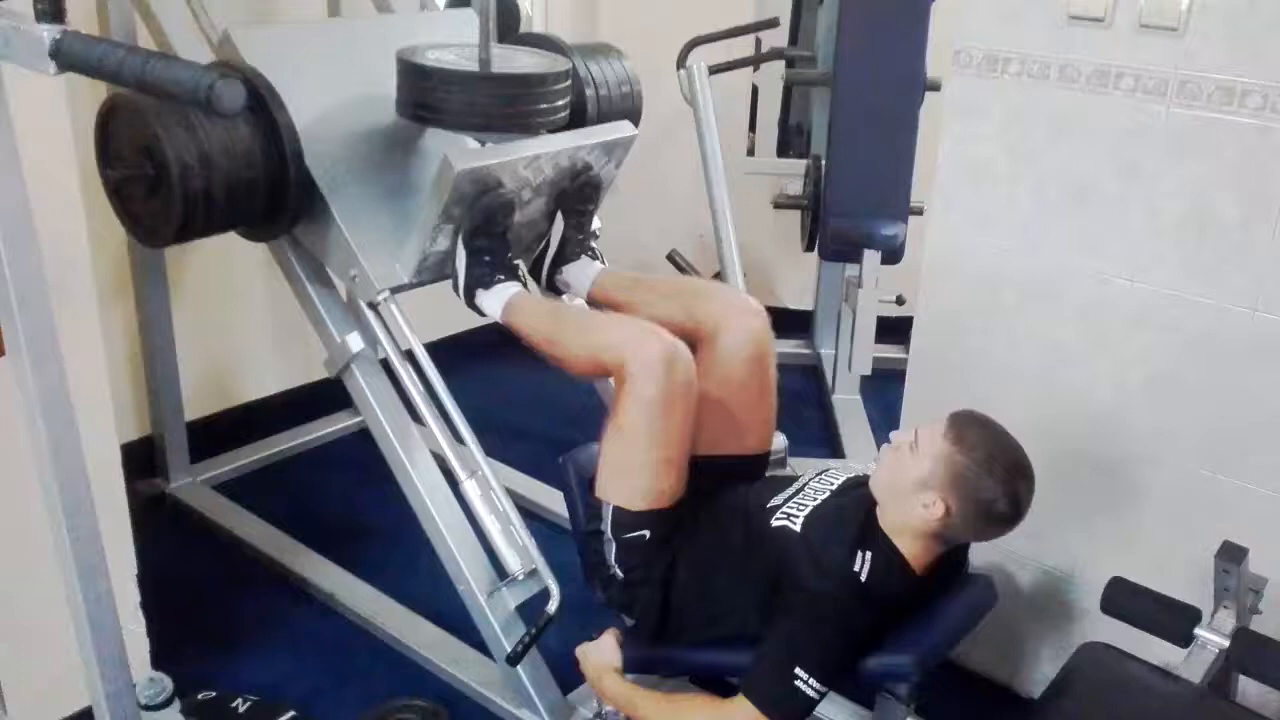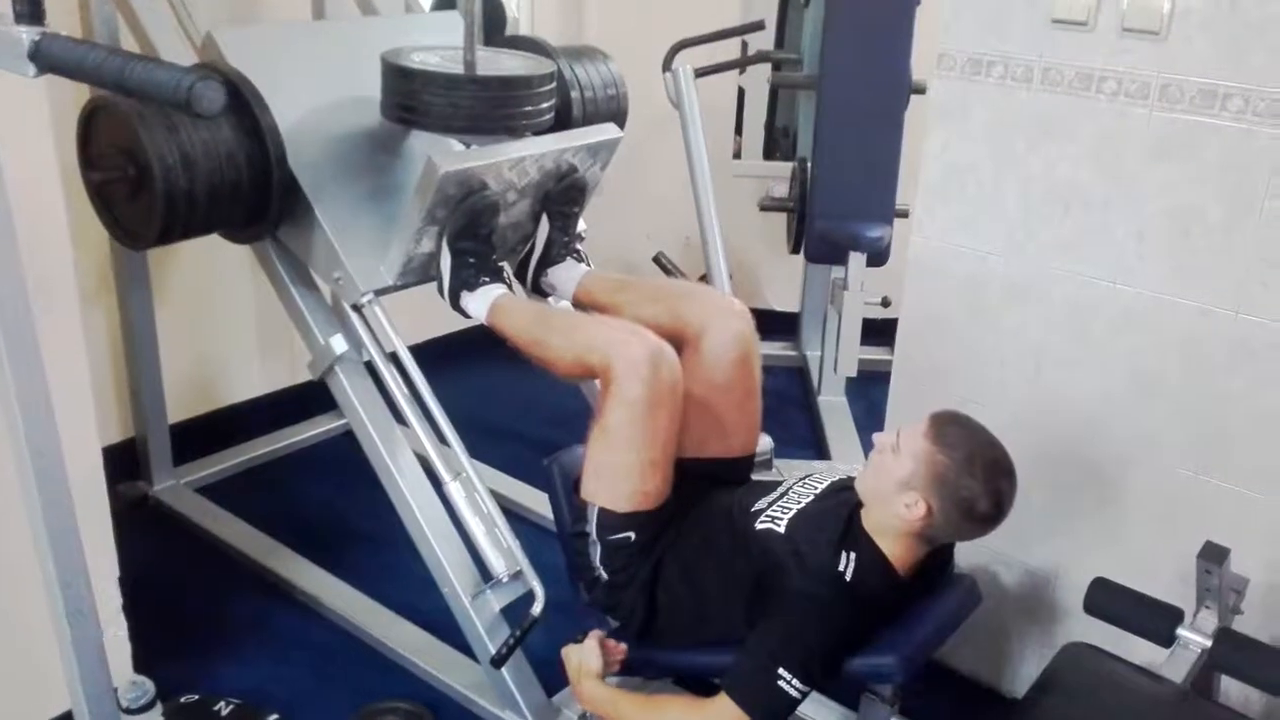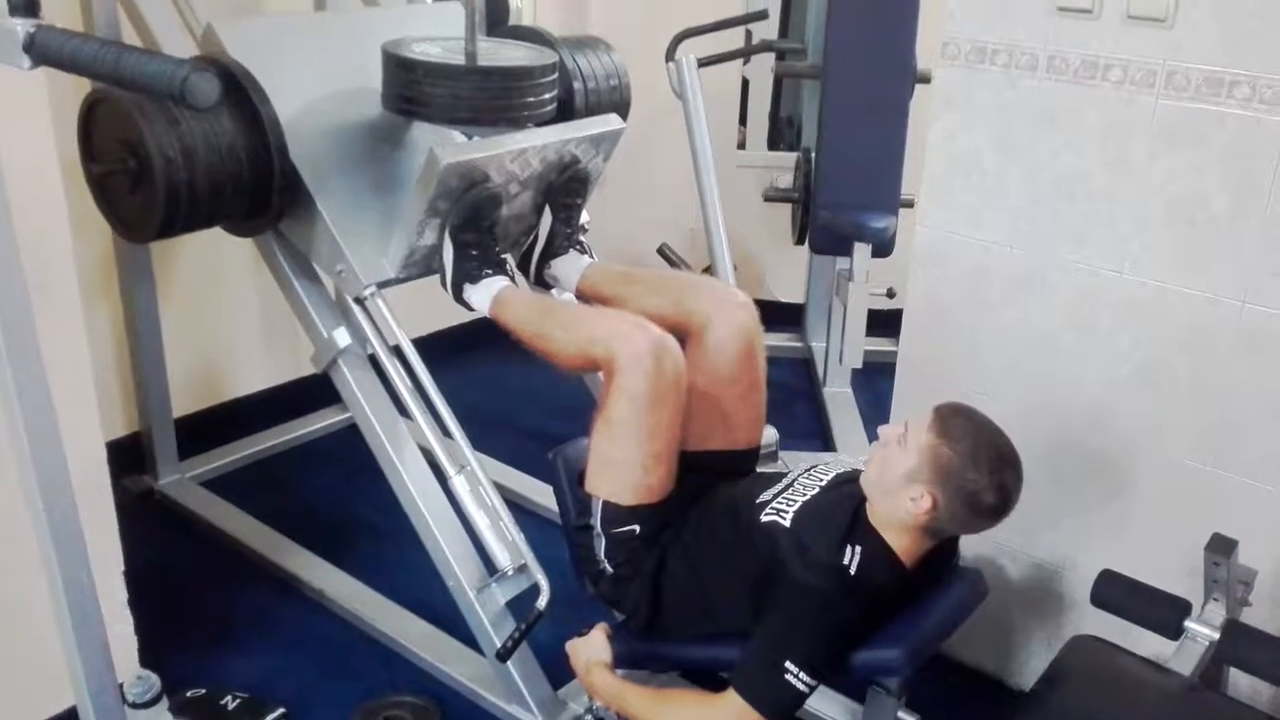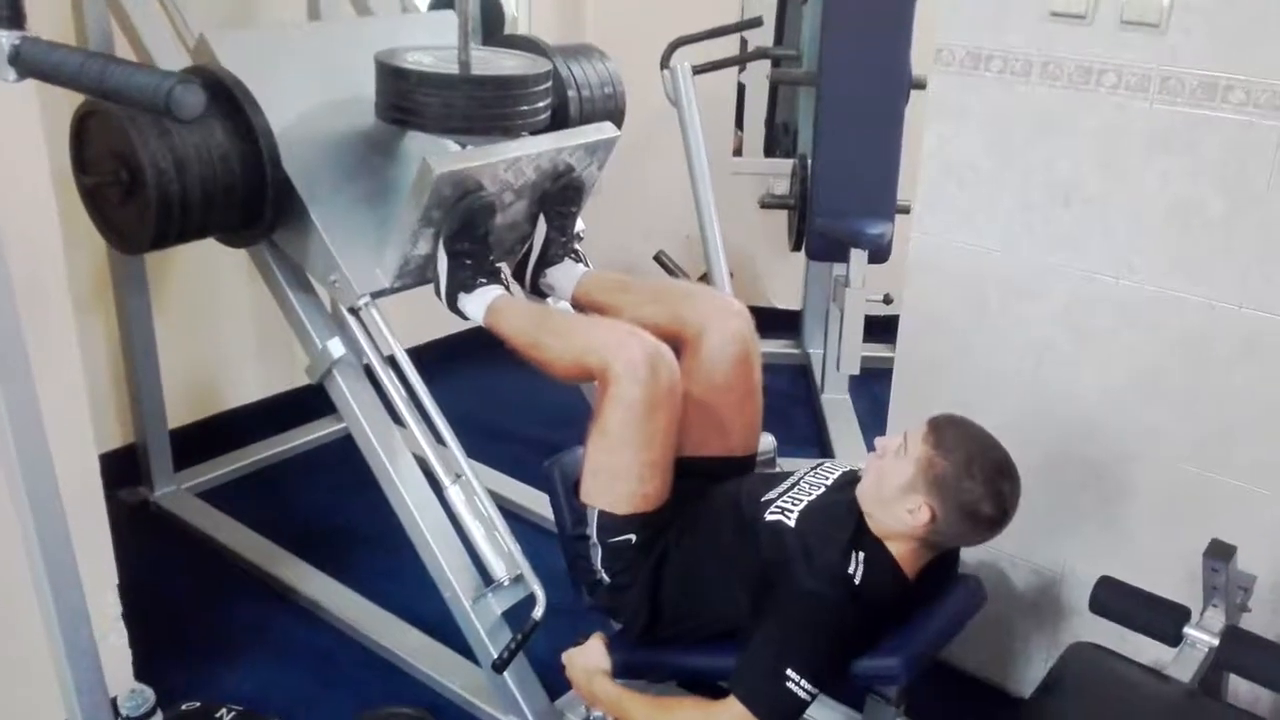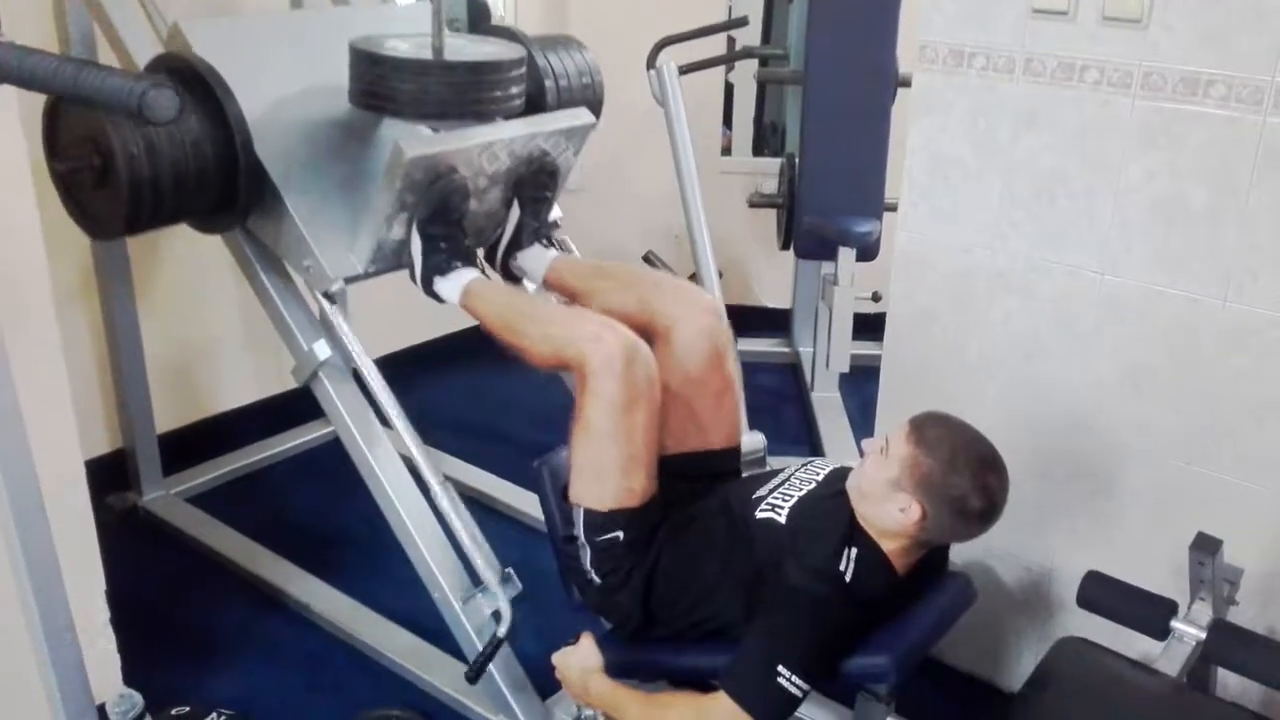
dt=0.7s
person 1, frame 1
left shoulder: (838, 597)
right shoulder: (931, 543)
left hip: (651, 570)
right hip: (725, 507)
left knee: (653, 354)
right knee: (738, 319)
left ankle: (498, 294)
right ankle: (575, 271)
person 1, frame 2
left shoulder: (823, 599)
right shoulder: (917, 545)
left hip: (635, 574)
right hip: (712, 506)
left knee: (641, 357)
right knee: (723, 323)
left ankle: (484, 297)
right ankle: (562, 272)
person 1, frame 3
left shoulder: (831, 591)
right shoulder: (923, 531)
left hip: (639, 565)
right hip: (716, 501)
left knee: (643, 348)
right knee: (726, 313)
left ankle: (487, 288)
right ankle: (564, 265)
person 1, frame 4
left shoulder: (830, 599)
right shoulder: (917, 544)
left hip: (638, 571)
right hip: (710, 500)
left knee: (637, 359)
right knee: (722, 323)
left ankle: (482, 297)
right ankle: (560, 272)
person 1, frame 5
left shoulder: (822, 597)
right shoulder: (910, 539)
left hip: (632, 570)
right hip: (705, 507)
left knee: (613, 350)
right knee: (690, 313)
left ankle: (457, 278)
right ankle: (531, 256)
